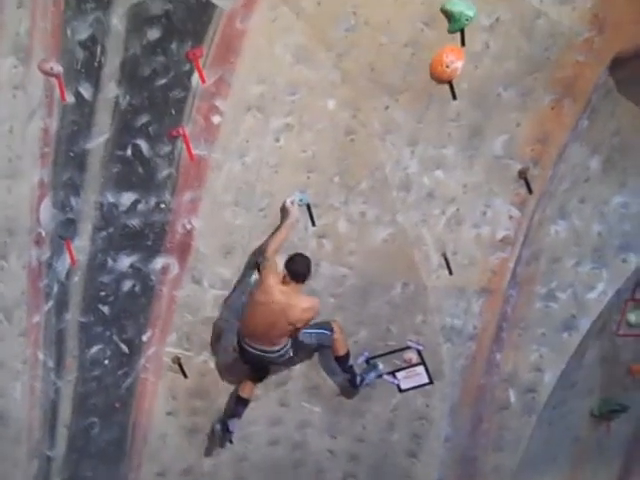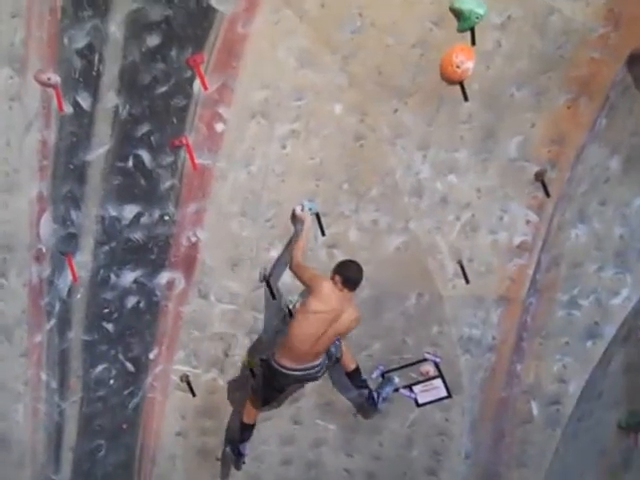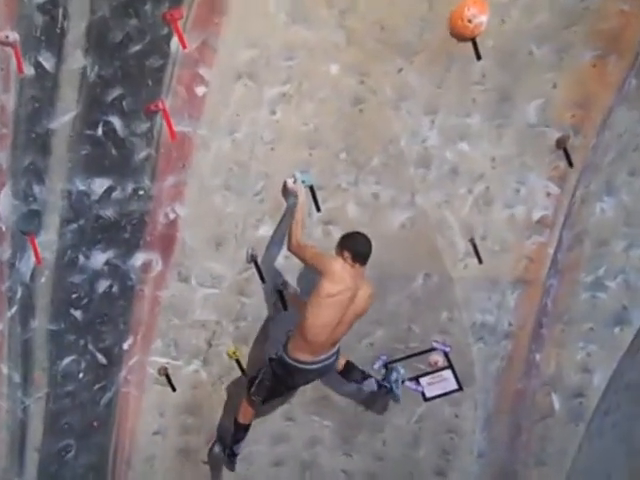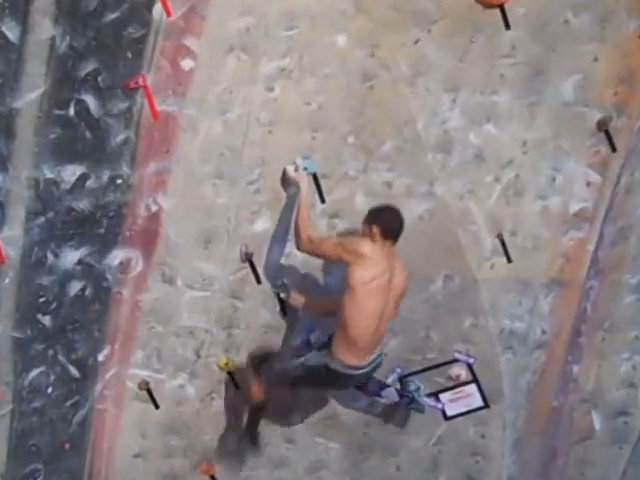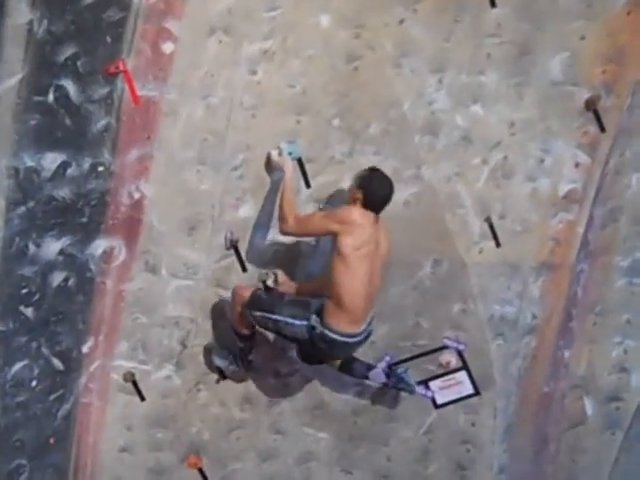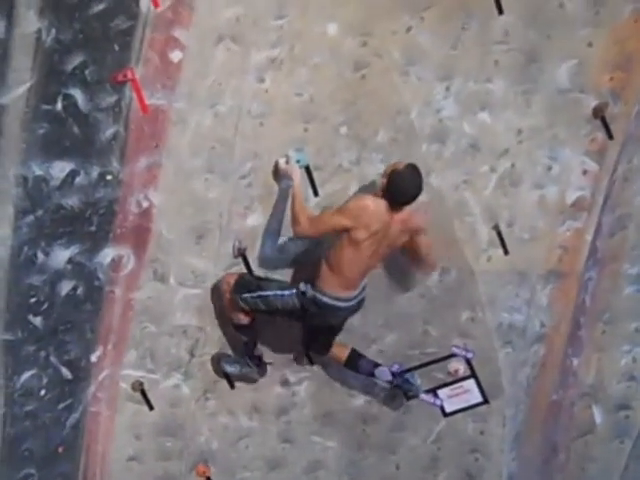
dt=0.4s
person 1, frame 1
left shoulder: (268, 280)
right shoulder: (310, 306)
right elbow: (296, 329)
left hip: (248, 347)
right hip: (278, 352)
left knee: (254, 377)
right knee: (335, 330)
left ankle: (228, 426)
right ankle: (351, 377)
person 1, frame 2
left shoulder: (324, 289)
right shoulder: (354, 316)
left hip: (281, 370)
right hip: (315, 369)
left knee: (255, 401)
right ankle: (367, 393)
person 1, frame 3
left shoulder: (336, 269)
right shoulder: (369, 293)
left elbow: (295, 244)
left wrist: (299, 198)
right wrist: (298, 301)
left hip: (295, 365)
right hip: (328, 361)
left knee: (251, 396)
left ankle: (231, 450)
right ankle: (372, 385)
person 1, frame 4
left shoulder: (363, 251)
right shoulder: (400, 273)
left elbow: (305, 242)
left wrist: (302, 189)
right wrist: (307, 302)
left hip: (340, 369)
right hip: (372, 363)
left knee: (262, 376)
left ankle: (251, 431)
person 1, frame 5
left shoulder: (351, 218)
right shoulder: (382, 236)
left elbow: (289, 225)
left wrist: (287, 173)
right wrist: (295, 287)
left hip: (334, 335)
right hip: (359, 334)
left knee: (241, 296)
right knee: (312, 352)
left ankle: (241, 357)
person 1, frame 6
left shoulder: (364, 209)
right shoulder: (412, 222)
left elbow: (303, 226)
right elbow: (427, 264)
left wrist: (294, 180)
left hip: (321, 301)
right hip: (353, 301)
left knee: (229, 286)
right knee: (323, 346)
left ankle: (252, 360)
right ankle: (394, 377)
